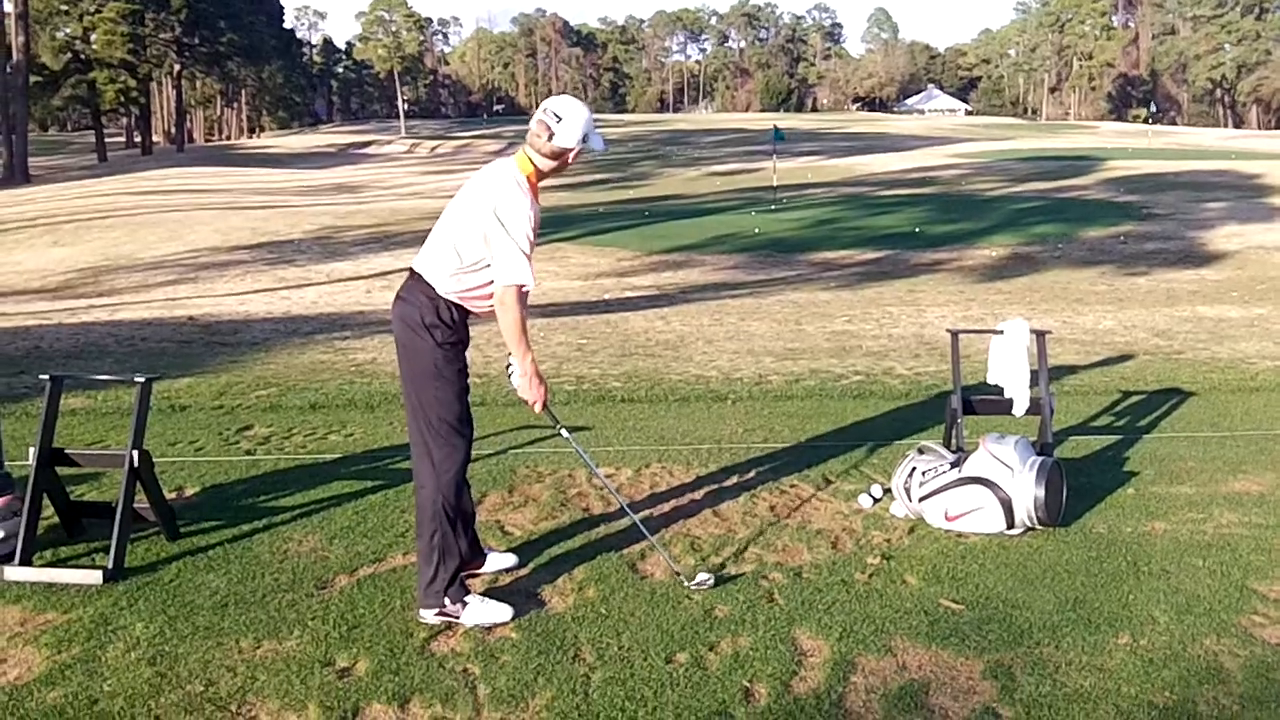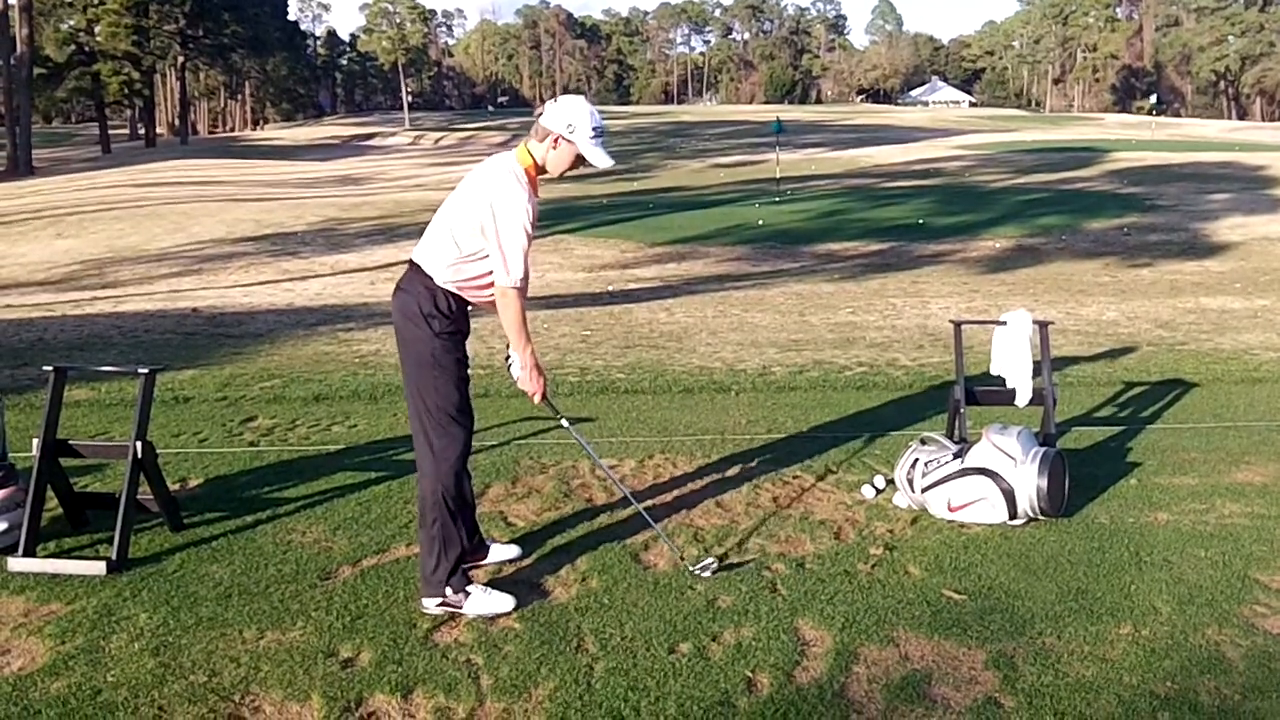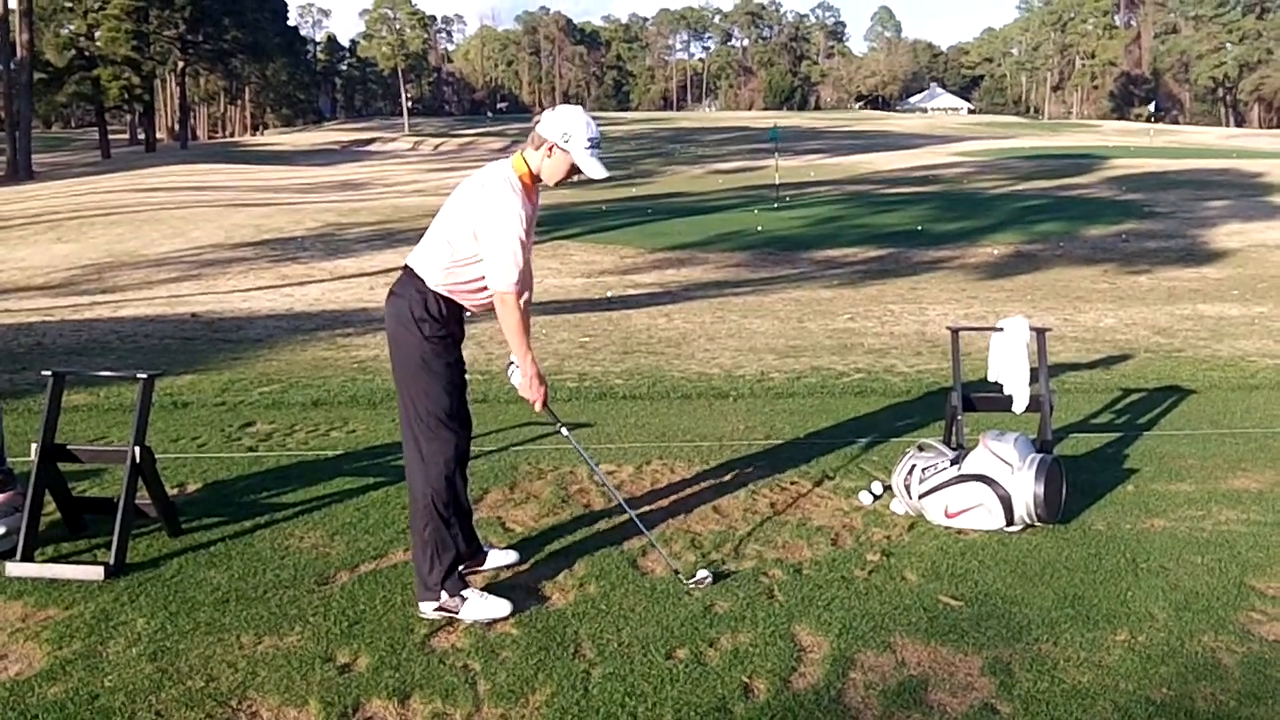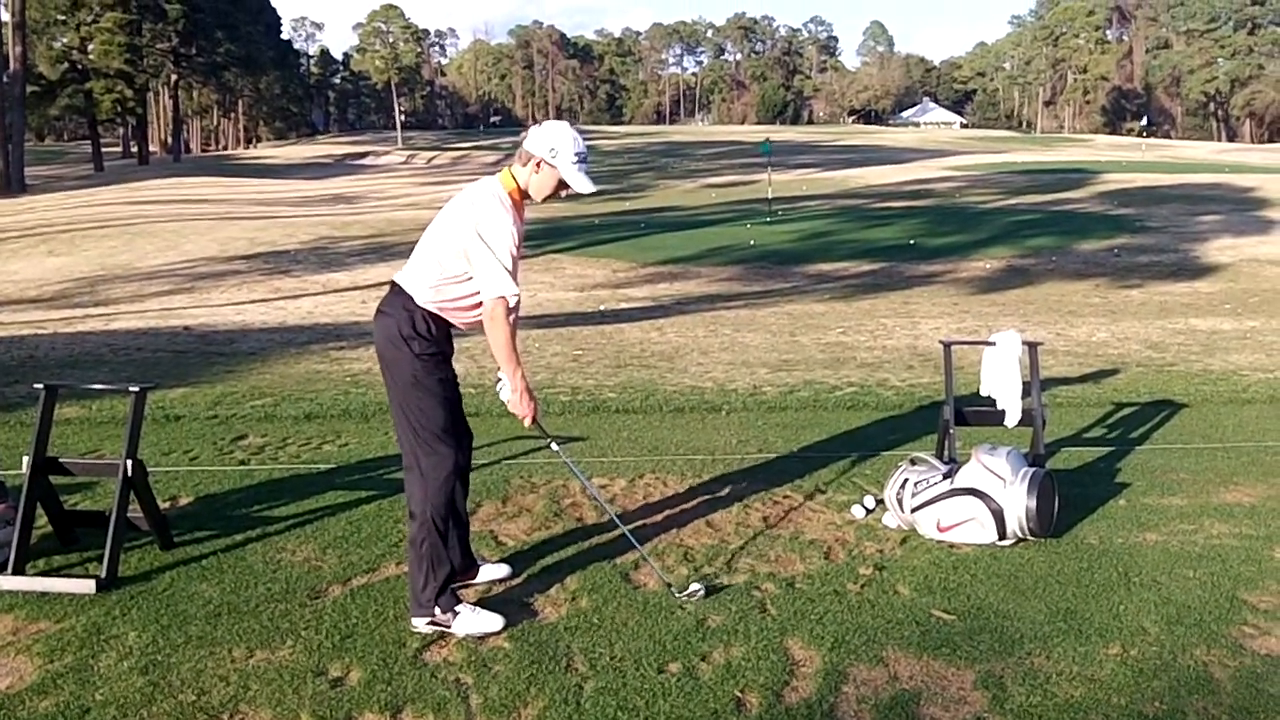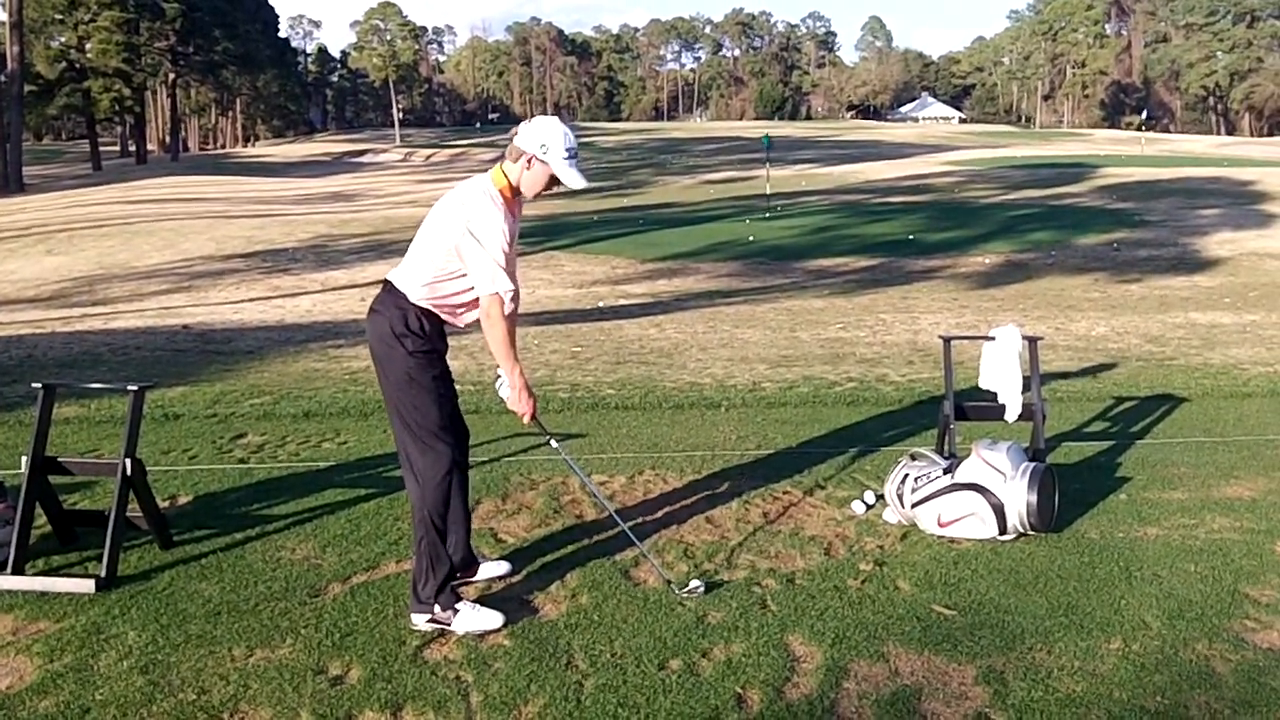
dt=1s
person 1, frame 1
left shoulder: (506, 174)
right shoulder: (516, 198)
left elbow: (509, 285)
right elbow: (508, 295)
left wrist: (521, 357)
right wrist: (528, 369)
left hip: (433, 310)
right hip: (431, 317)
left knee: (453, 441)
right knee: (442, 451)
left ankle: (463, 550)
right ankle: (441, 594)
person 1, frame 2
left shoulder: (508, 168)
right shoulder: (515, 192)
left elbow: (511, 277)
right elbow: (507, 288)
left wrist: (520, 349)
right wrist: (527, 360)
left hip: (434, 302)
right hip: (430, 307)
left knee: (455, 431)
right knee: (443, 440)
left ankle: (465, 542)
right ankle: (443, 584)
person 1, frame 3
left shoulder: (517, 185)
right shoulder: (507, 200)
left elbow: (518, 282)
right elbow: (506, 294)
left wrist: (524, 357)
right wrist: (529, 368)
left hip: (434, 310)
right hip: (421, 312)
left knee: (454, 436)
right knee: (435, 446)
left ankle: (462, 547)
right ankle: (439, 588)
person 1, frame 4
left shoulder: (500, 199)
right shoulder: (496, 213)
left elbow: (501, 301)
right elbow: (496, 309)
left wrist: (511, 373)
right wrist: (518, 384)
left hip: (421, 327)
right hip: (410, 329)
left knee: (455, 446)
right knee: (435, 459)
left ankle: (456, 561)
right ankle: (432, 603)
person 1, frame 5
left shoulder: (503, 200)
right shoulder: (485, 209)
left elbow: (505, 293)
right elbow: (491, 306)
left wrist: (509, 369)
right wrist: (517, 380)
left hip: (418, 326)
right hip: (403, 327)
left knee: (452, 443)
right knee: (434, 456)
left ankle: (457, 558)
right ankle: (433, 601)
